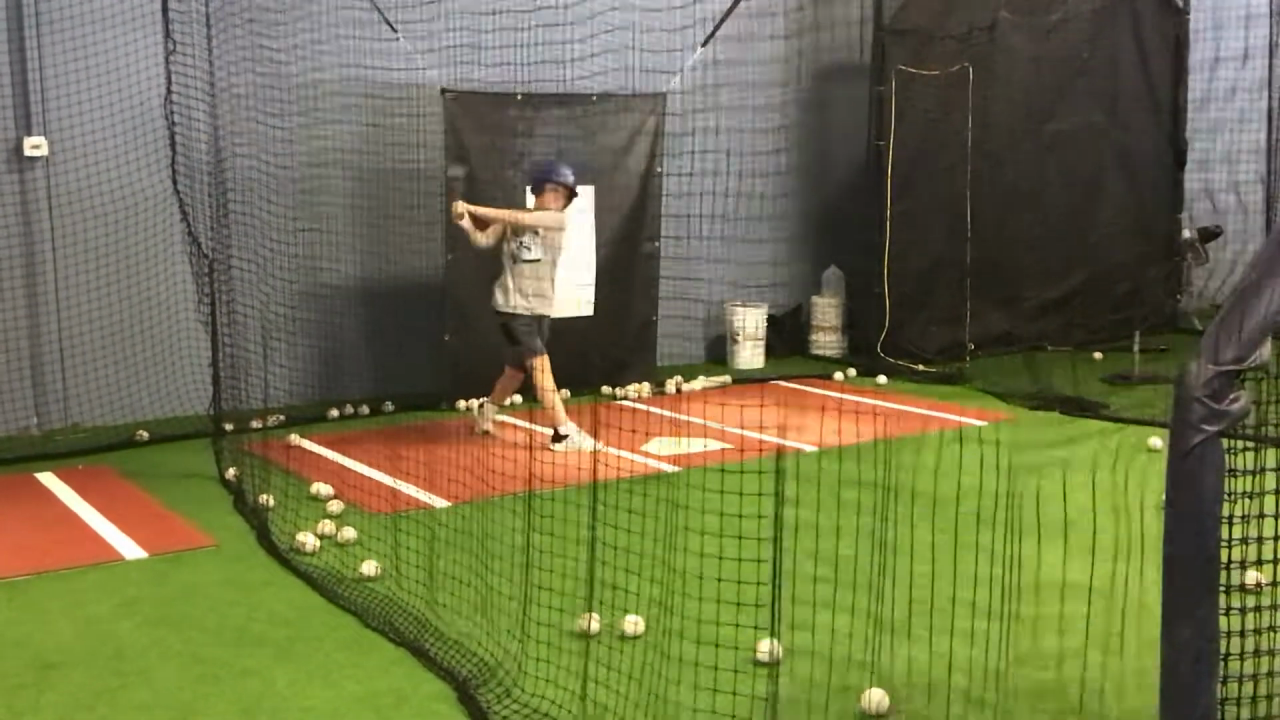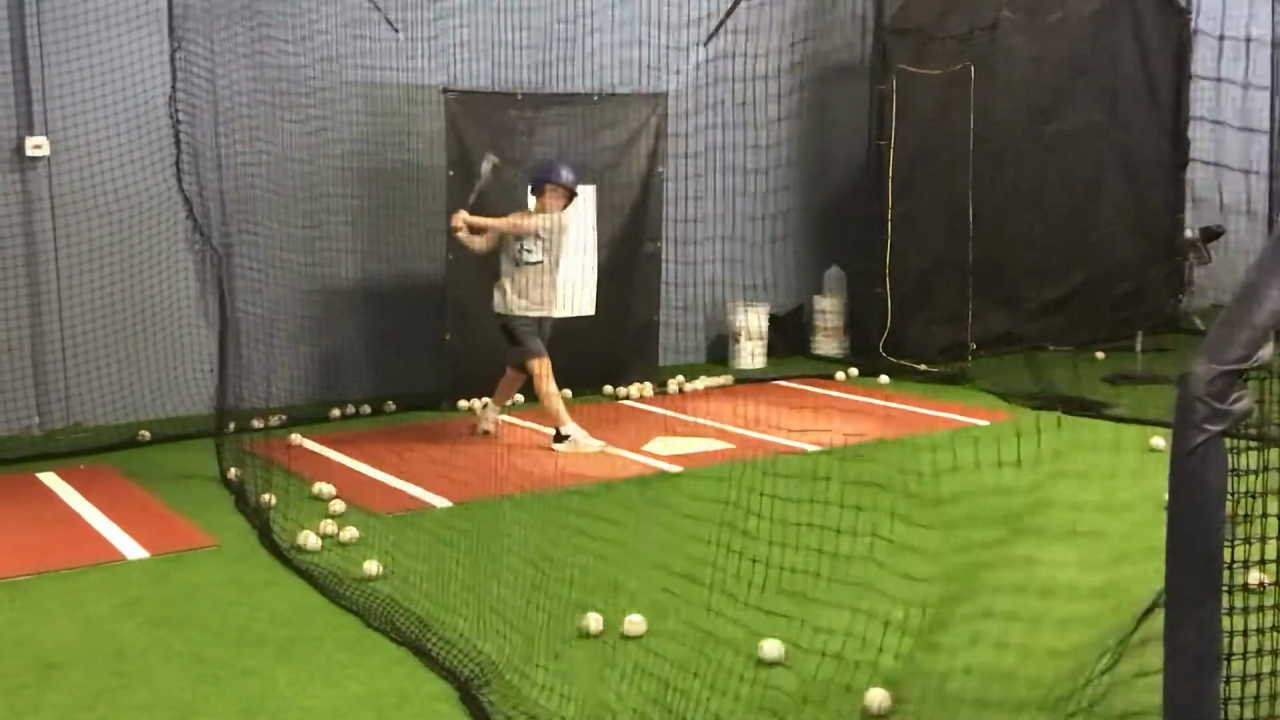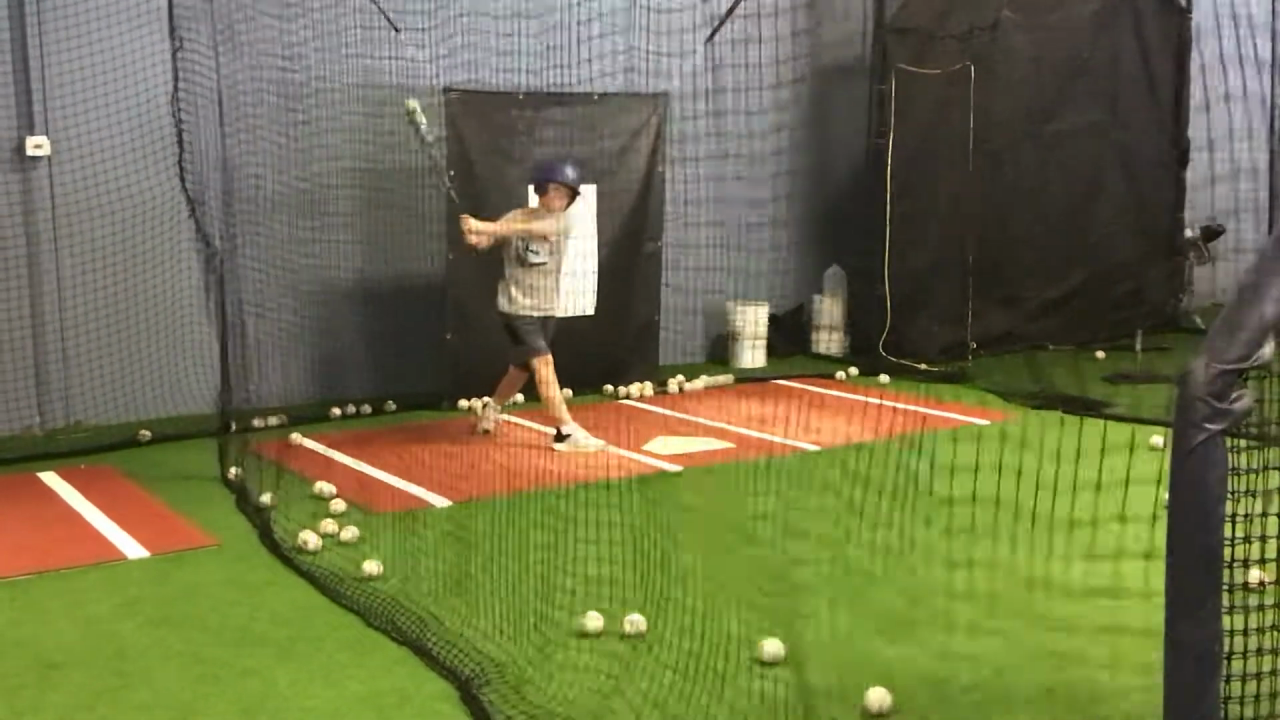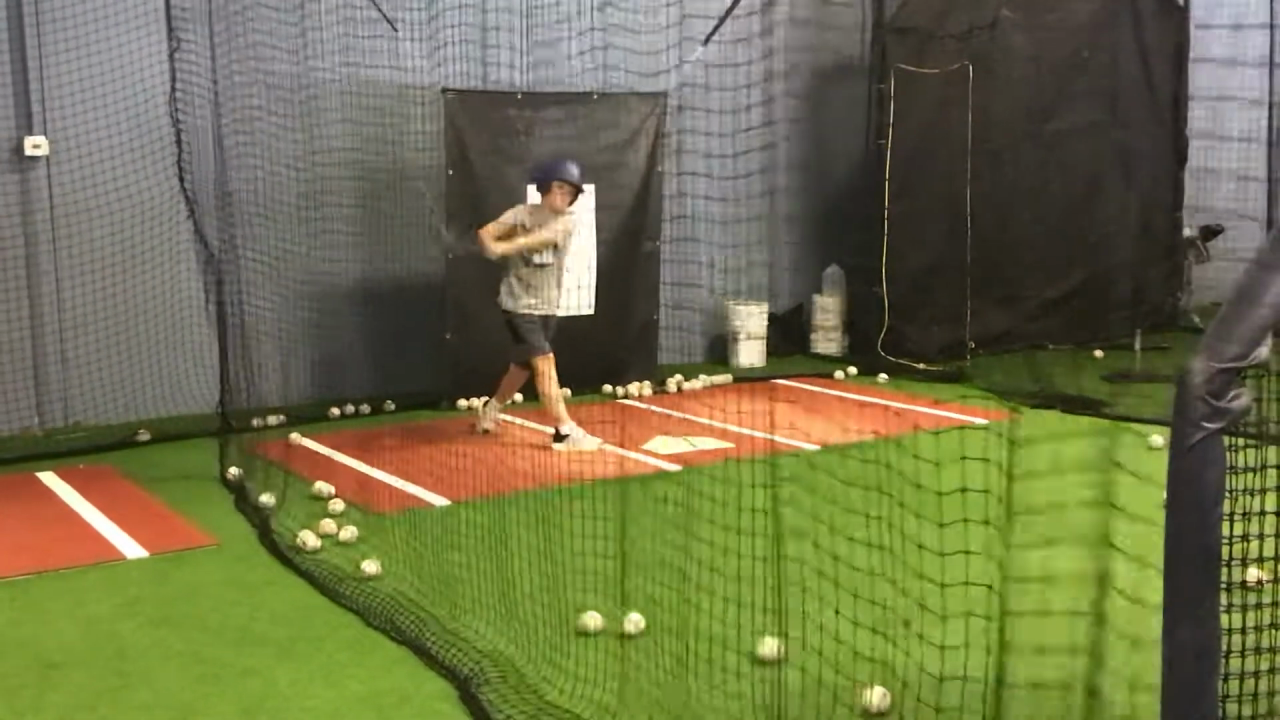
dt=0.2s
person 1, frame 1
left shoulder: (557, 220)
right shoulder: (509, 219)
left elbow: (518, 219)
right elbow: (484, 240)
left wrist: (473, 209)
right wrist: (466, 222)
left hip: (540, 308)
right hip: (512, 306)
left knee: (518, 368)
right knee: (540, 364)
left ankle: (486, 411)
right ankle: (564, 431)
person 1, frame 2
left shoulder: (559, 221)
right shoulder: (514, 218)
left elbow: (519, 226)
right elbow: (481, 244)
left wrist: (472, 219)
right wrist: (462, 232)
left hip: (541, 310)
right hip: (512, 308)
left knee: (519, 369)
right knee: (540, 365)
left ankle: (489, 413)
right ankle: (566, 432)
person 1, frame 3
left shoulder: (561, 222)
right shoulder: (517, 215)
left elbow: (528, 229)
right elbow: (484, 239)
left wrist: (485, 227)
right wrist: (472, 233)
left hip: (545, 308)
right hip: (516, 306)
left knee: (522, 367)
right knee: (542, 362)
left ankle: (490, 412)
right ankle: (566, 431)
person 1, frame 4
left shoulder: (566, 222)
right shoulder: (520, 212)
left elbow: (541, 239)
right elbow: (486, 233)
left wrist: (505, 246)
right wrist: (490, 244)
left hip: (547, 306)
right hip: (518, 303)
left knee: (524, 364)
right knee: (544, 361)
left ankle: (490, 411)
right ankle: (565, 431)
